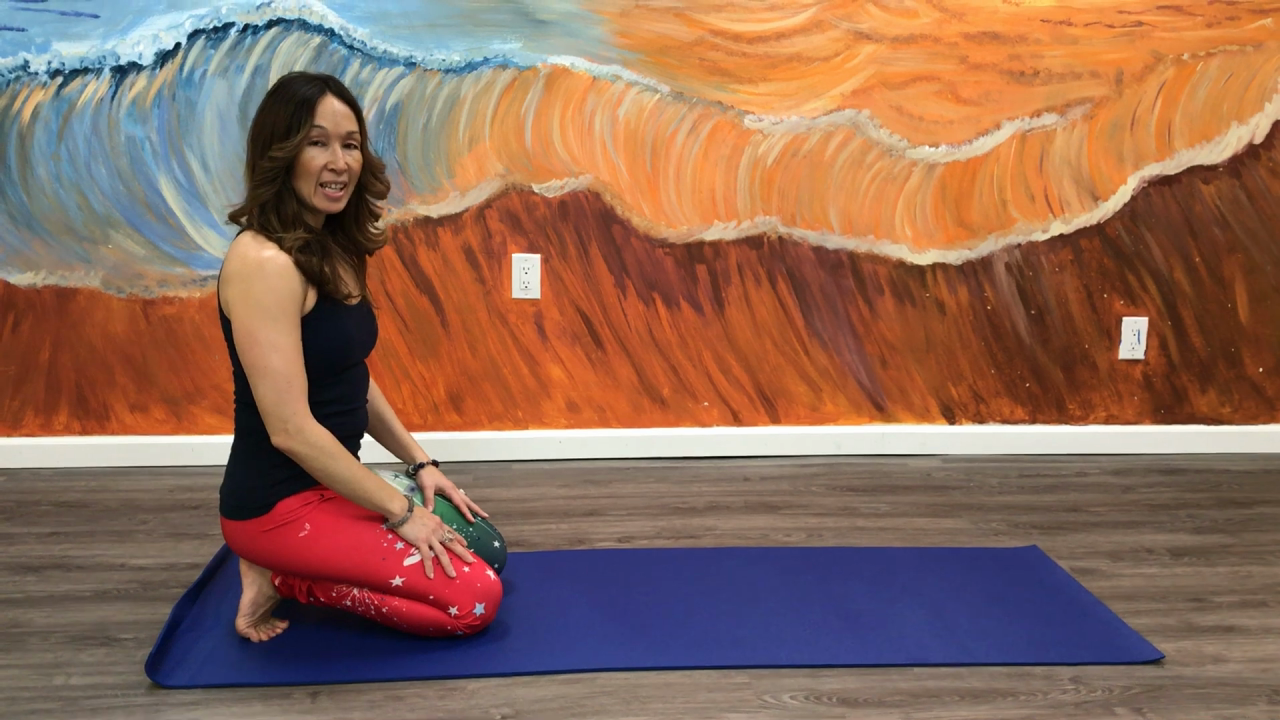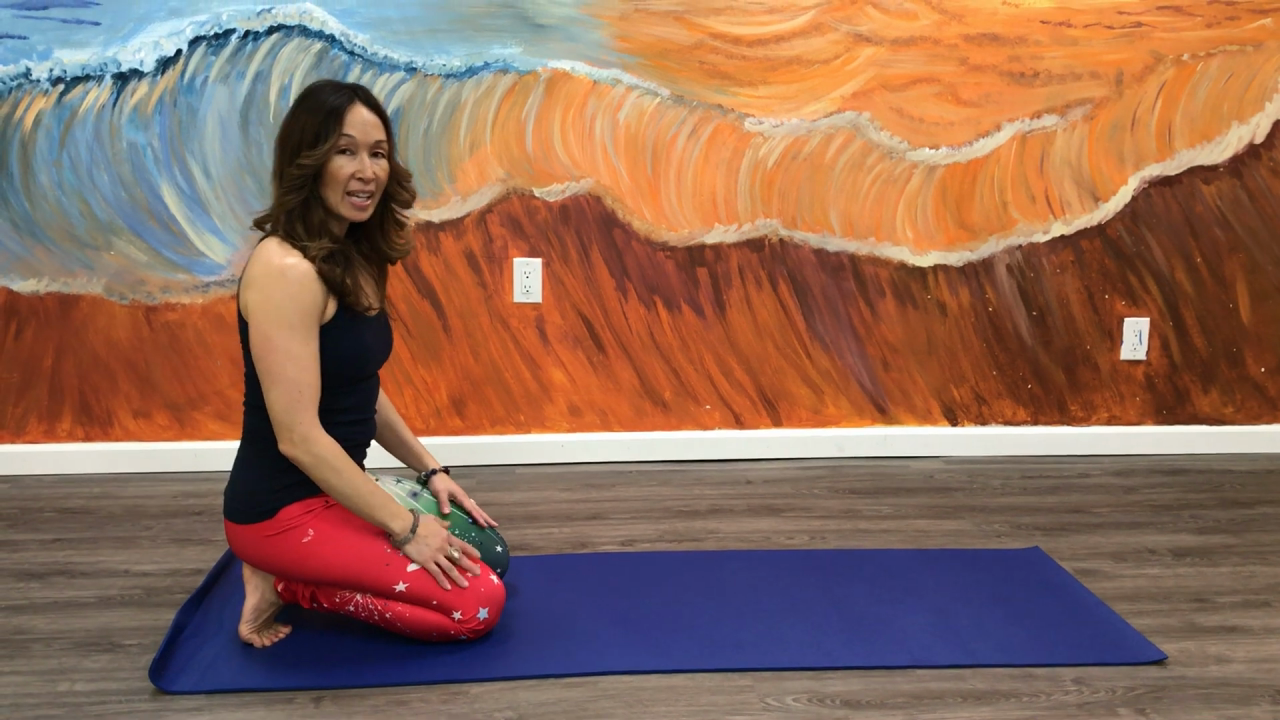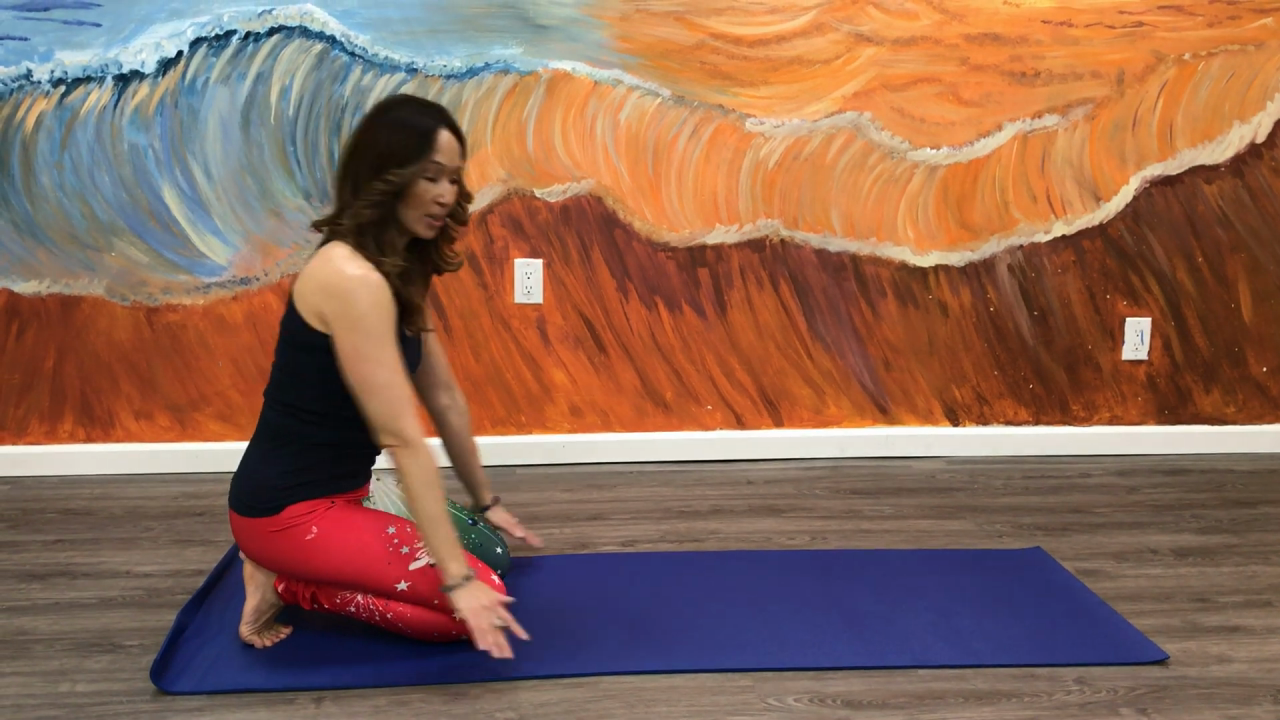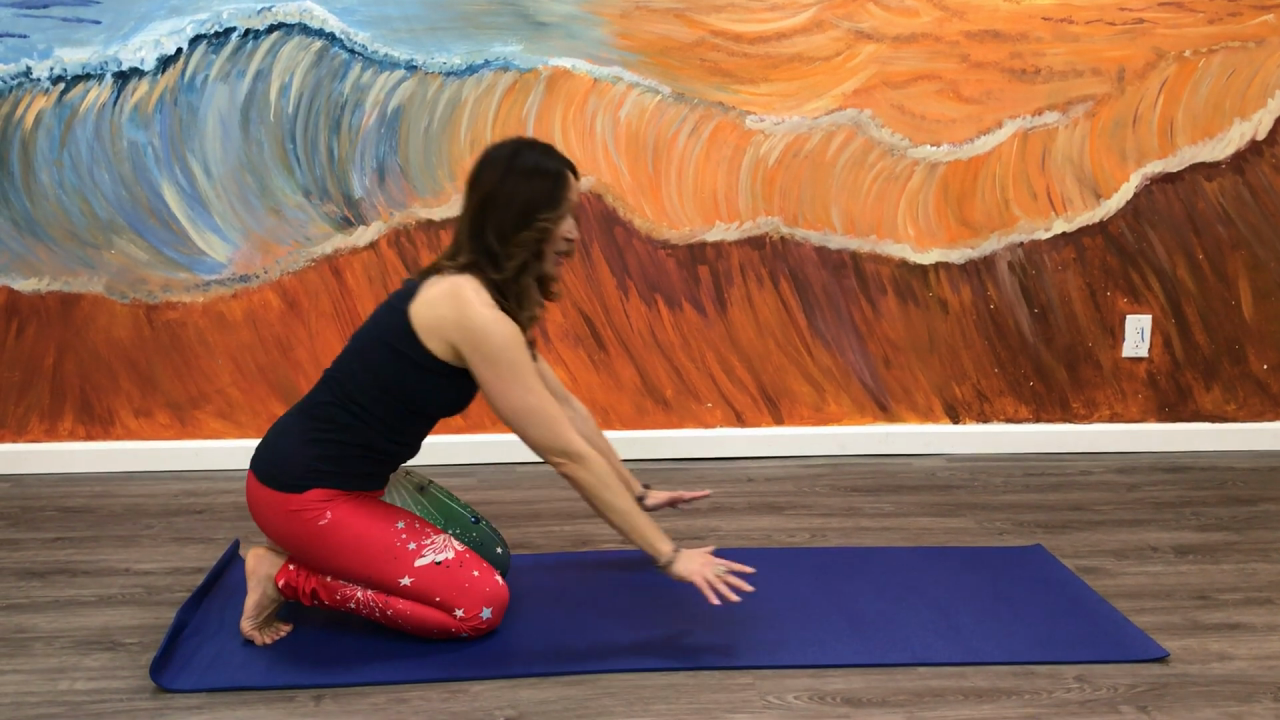
dt=0.4s
person 1, frame 1
left shoulder: (331, 248)
right shoulder: (264, 262)
right elbow: (291, 428)
left wrist: (420, 462)
right wrist: (400, 511)
left hip: (324, 486)
right hip: (280, 503)
left knee: (481, 548)
right knee: (474, 597)
left ankle: (286, 569)
right ankle: (281, 577)
person 1, frame 2
left shoulder: (352, 256)
right shoulder: (287, 269)
right elbow: (299, 437)
left wrist: (430, 469)
right wrist: (405, 528)
left hip: (327, 492)
right hip: (284, 509)
left knee: (482, 552)
right knee: (477, 602)
left ankle: (290, 575)
right ankle: (285, 584)
person 1, frame 3
left shoulder: (399, 267)
right shoulder: (351, 278)
left elbow: (442, 393)
right elbow: (403, 439)
left wrist: (485, 502)
right wrist: (457, 579)
left hip: (332, 492)
right hip: (290, 507)
left knee: (486, 553)
right knee: (481, 600)
left ankle: (294, 569)
right ankle: (289, 582)
person 1, frame 4
left shoulder: (469, 289)
right shoulder: (474, 313)
left elbow: (564, 407)
right elbow: (568, 454)
left wrist: (637, 493)
right wrist: (669, 556)
left hip: (337, 479)
right hip: (304, 489)
left knee: (477, 555)
right knee: (479, 602)
left ankle: (308, 553)
right ankle: (290, 576)
